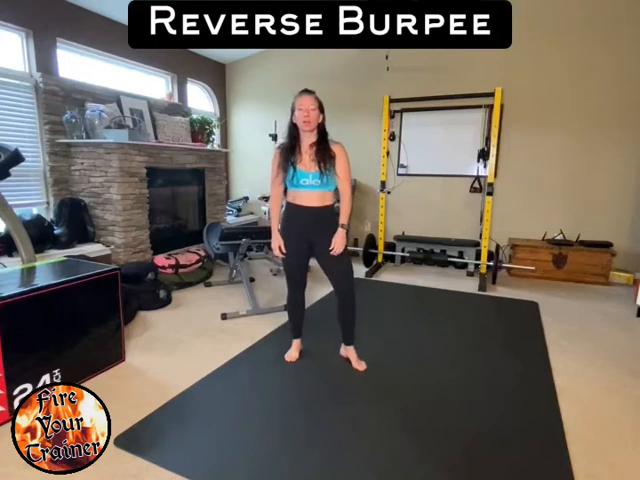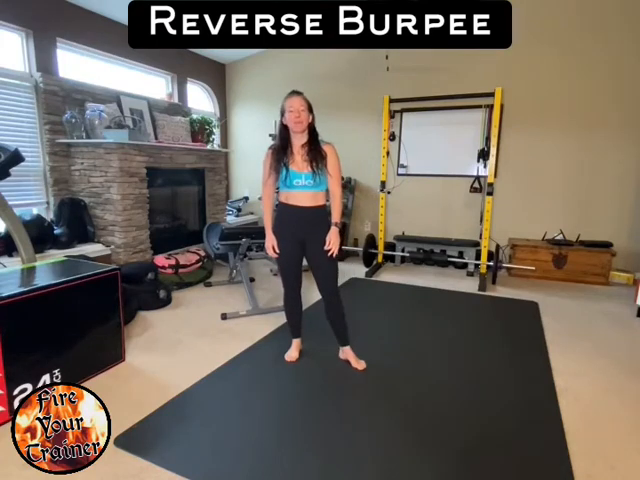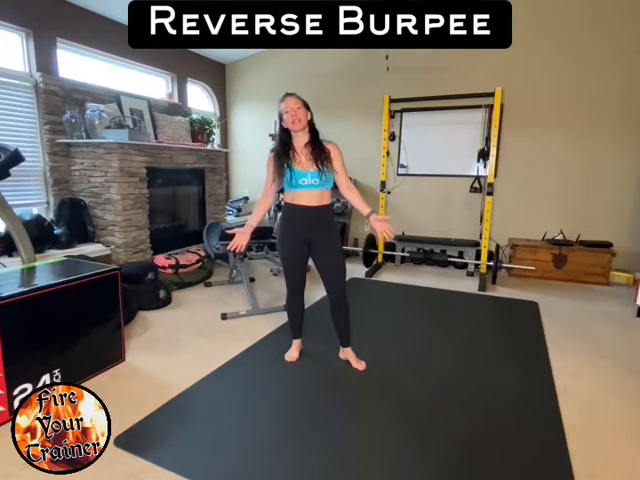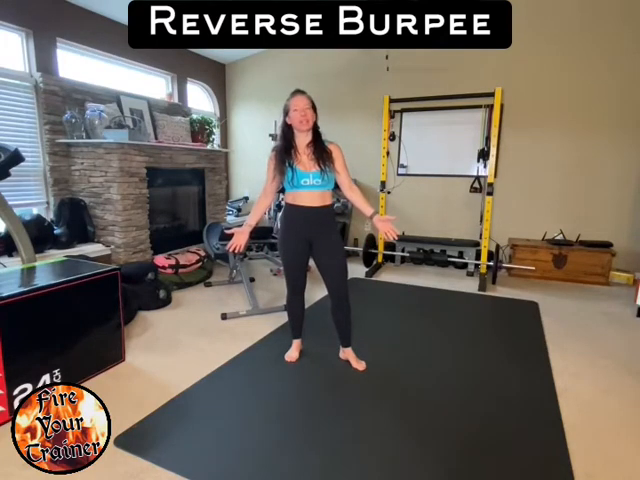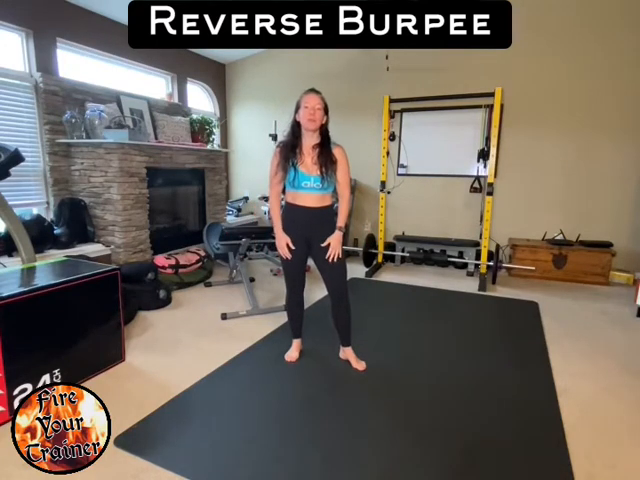
dt=1s
person 1, frame 1
left shoulder: (335, 151)
right shoulder: (283, 152)
left elbow: (345, 193)
right elbow: (276, 195)
left wrist: (342, 229)
right wrist: (275, 232)
left hip: (326, 222)
right hip: (294, 222)
left knee: (346, 287)
right knee: (295, 287)
left ankle: (348, 347)
right ankle: (296, 342)
person 1, frame 2
left shoulder: (326, 151)
right shoulder: (275, 153)
left elbow: (335, 192)
right elbow: (268, 194)
left wrist: (335, 227)
right wrist: (269, 231)
left hip: (318, 222)
right hip: (286, 223)
left knee: (329, 289)
right knee: (291, 287)
left ankle: (345, 348)
right ankle: (296, 342)
person 1, frame 3
left shoulder: (329, 150)
right shoulder: (278, 155)
left elbow: (346, 187)
right elbow: (268, 195)
left wrist: (371, 215)
right wrist: (248, 227)
left hip: (323, 223)
right hip: (292, 224)
left knee: (337, 289)
right knee: (294, 287)
left ankle: (346, 348)
right ankle: (296, 342)
person 1, frame 4
left shoulder: (331, 150)
right shoulder: (279, 154)
left elbow: (348, 187)
right elbow: (268, 194)
left wrist: (374, 216)
right wrist: (247, 226)
left hip: (325, 223)
right hip: (293, 223)
left knee: (339, 289)
right knee: (295, 287)
left ankle: (346, 349)
right ankle: (296, 343)
person 1, frame 5
left shoulder: (336, 153)
right shoulder: (284, 151)
left elbow: (344, 195)
right elbow: (274, 194)
left wrist: (339, 231)
right wrist: (278, 231)
left hip: (324, 223)
right hip: (293, 222)
left knee: (339, 289)
right knee: (294, 287)
left ankle: (346, 348)
right ankle: (296, 342)
